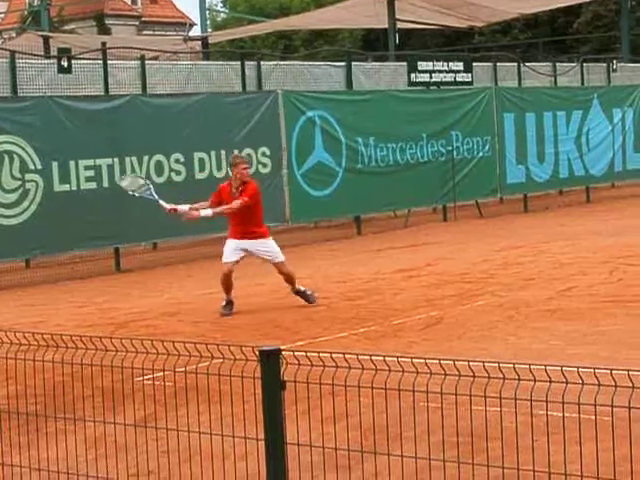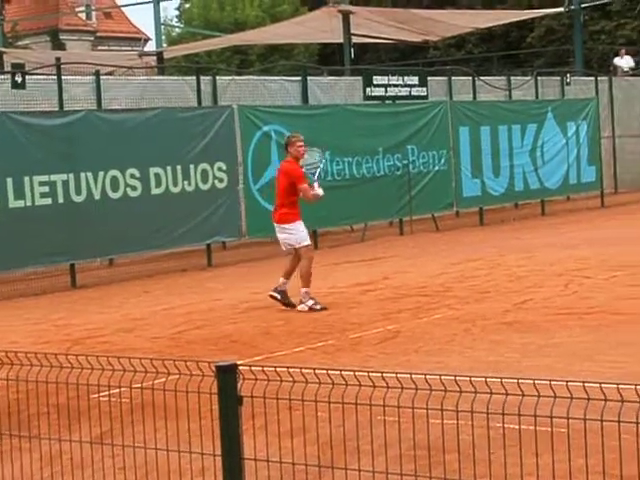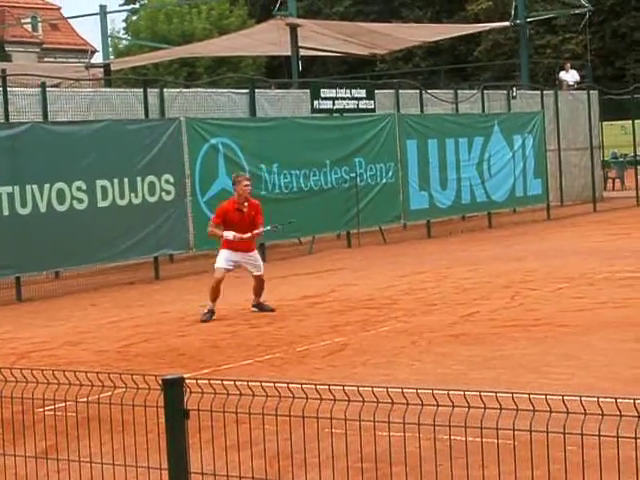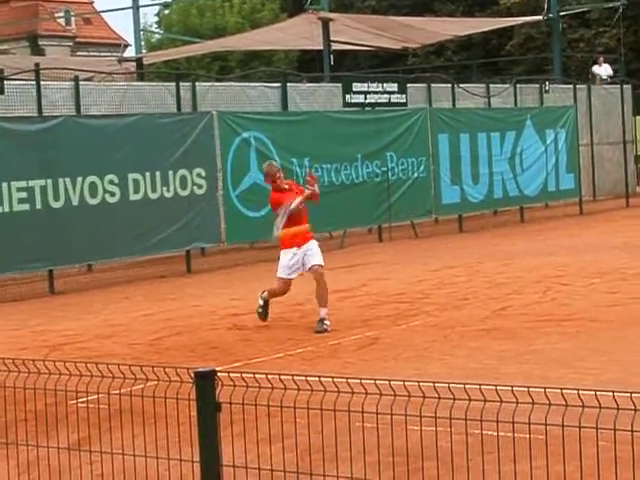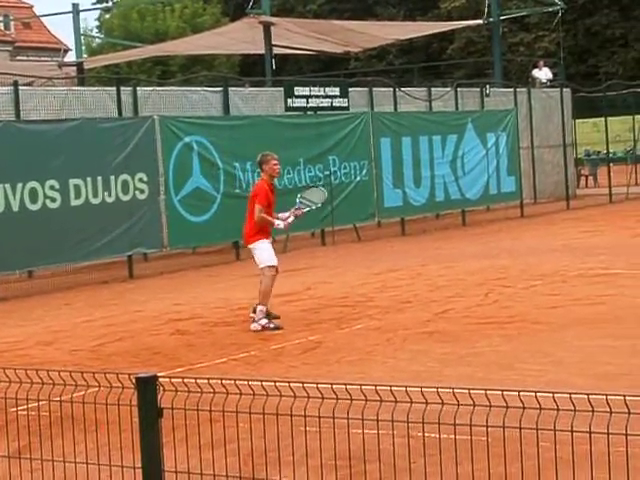
dt=1s
person 1, frame 1
left shoulder: (252, 188)
right shoulder: (223, 189)
left elbow: (233, 208)
right elbow: (209, 205)
left wrist: (203, 214)
right wrist: (183, 208)
left hip: (260, 237)
right hip: (236, 238)
left knee: (284, 270)
right knee: (226, 271)
left ankle: (298, 289)
right ankle: (228, 301)
person 1, frame 2
left shoulder: (284, 166)
right shoulder: (295, 169)
right elbow: (308, 196)
left wrist: (310, 189)
right wrist: (318, 192)
left hip: (281, 217)
right hip: (290, 219)
left knee: (298, 254)
right knee: (307, 255)
left ankle: (280, 288)
right ankle: (306, 299)
person 1, frame 3
left shoulder: (255, 205)
right shoulder: (224, 207)
left elbow: (259, 228)
right elbow: (211, 230)
left wrist: (259, 232)
right wrist: (228, 235)
left hip: (249, 250)
right hip: (229, 250)
left knee: (260, 279)
right knee: (218, 277)
left ankle: (257, 302)
right ankle: (210, 309)
person 1, frame 4
left shoulder: (290, 184)
right shoulder: (275, 198)
left elbow: (311, 196)
right elbow: (295, 207)
left wrist: (313, 186)
right wrist: (309, 192)
left hip: (308, 240)
right hip: (290, 246)
left knee: (319, 275)
right knee: (282, 288)
left ankle: (323, 318)
right ankle: (265, 297)
person 1, frame 5
left shoulder: (267, 187)
right shoulder: (262, 188)
right elbow: (258, 217)
left wrist: (288, 215)
right wrist: (279, 224)
left hip: (262, 236)
right hip: (257, 236)
left knee: (272, 270)
right knee: (270, 273)
left ankle: (261, 308)
right ankle: (260, 319)
